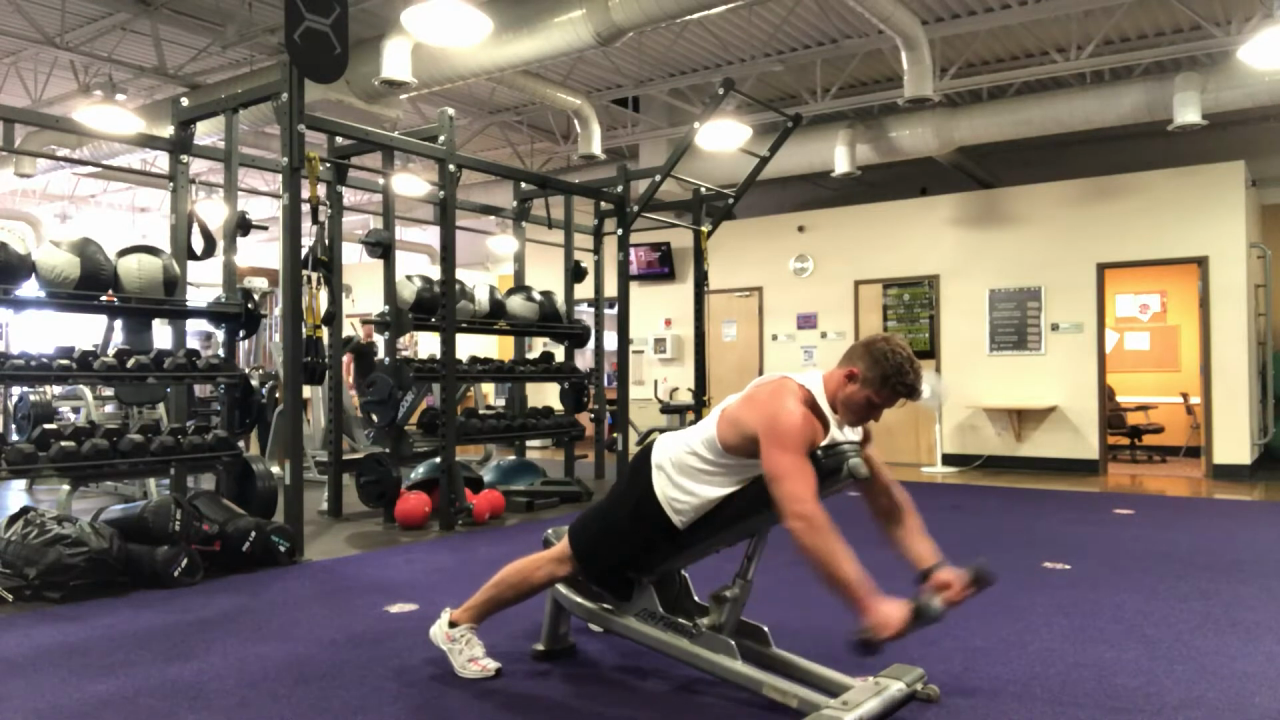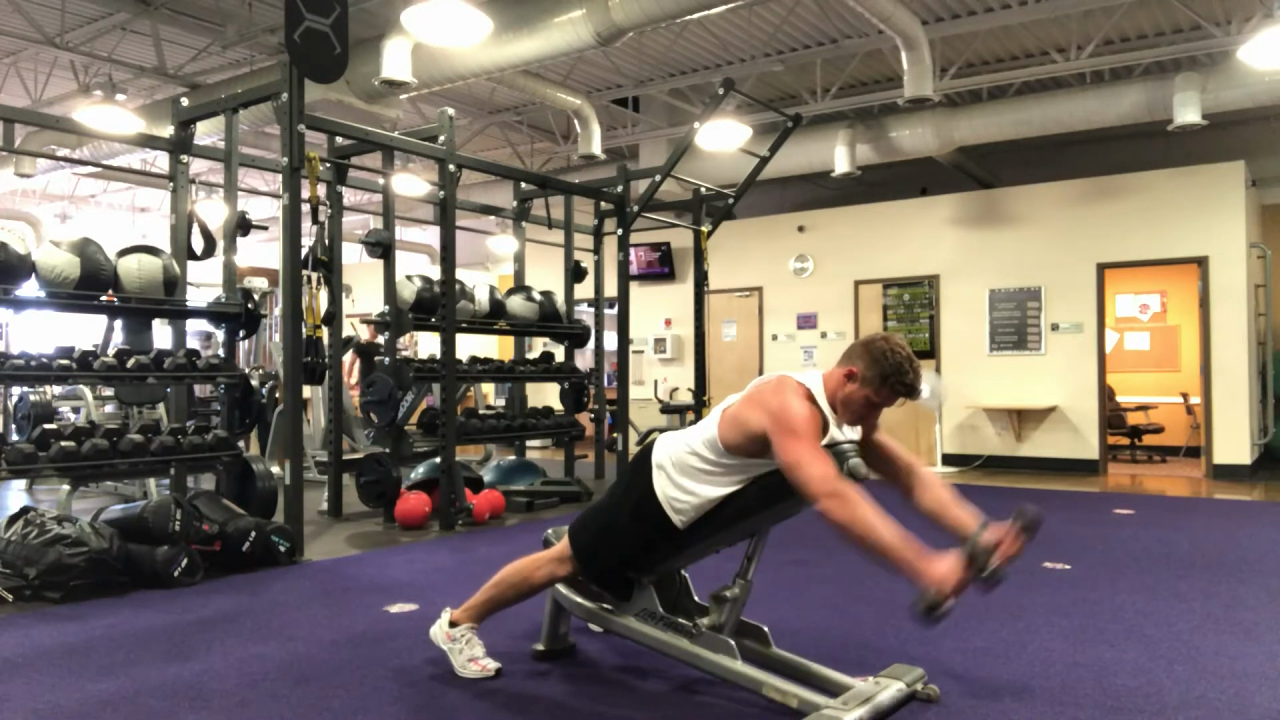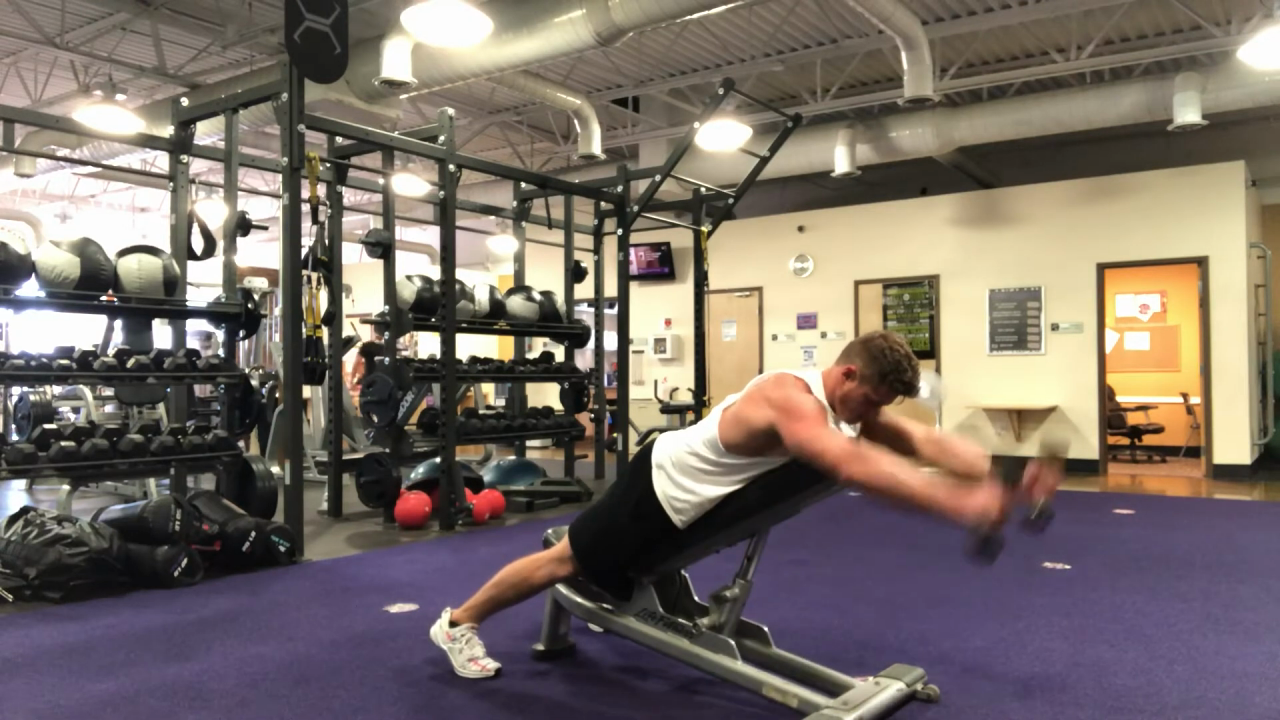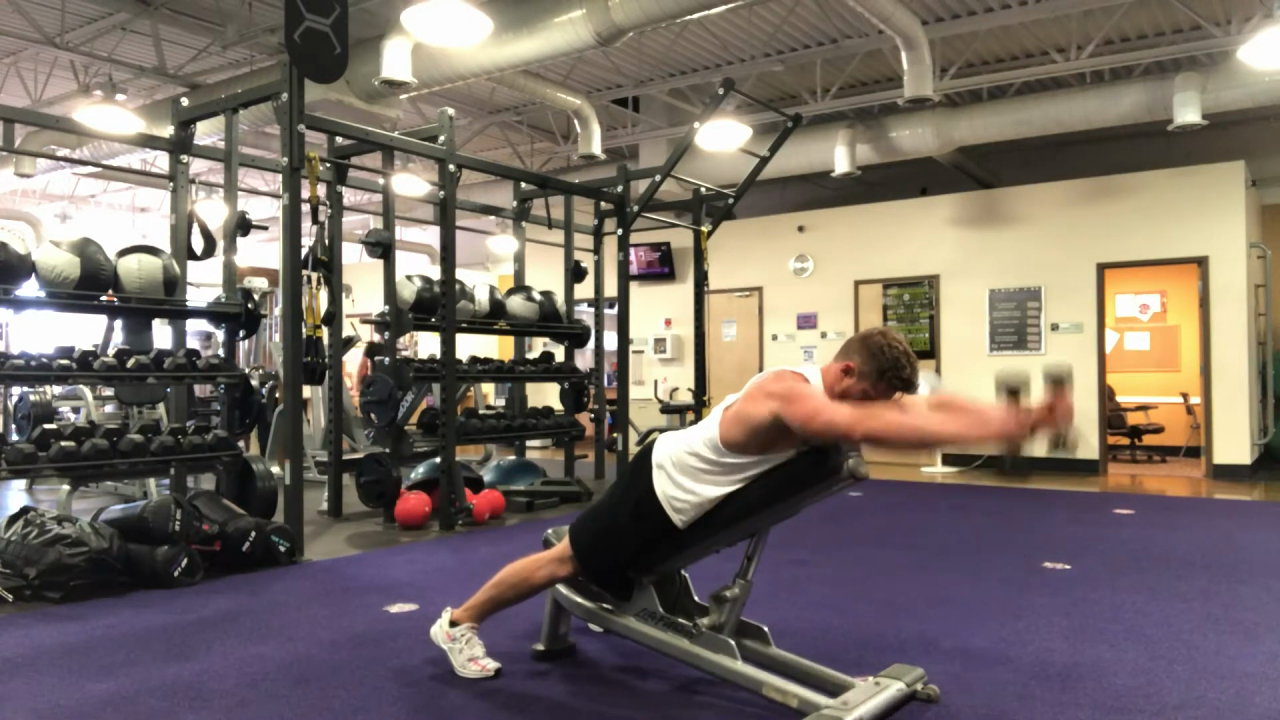
dt=0.1s
person 1, frame 1
left shoulder: (847, 413)
right shoulder: (786, 411)
left elbow: (887, 493)
right elbow: (802, 518)
left wrist: (933, 567)
right wrist: (869, 604)
left hip: (695, 506)
right hip: (662, 492)
right knee: (565, 560)
right ankle: (458, 623)
person 1, frame 2
left shoulder: (848, 410)
right shoulder: (790, 408)
left elbow: (912, 475)
right elbow: (833, 499)
left wrist: (978, 530)
right wrist: (923, 566)
left hip: (698, 503)
right hip: (660, 488)
right knee: (570, 559)
right ankle: (458, 623)
person 1, frame 3
left shoulder: (844, 400)
right shoulder: (791, 402)
left elbow: (924, 441)
right elbow: (857, 466)
left wrist: (1001, 478)
right wrist: (963, 505)
left hip: (693, 504)
right hip: (662, 489)
left knee: (611, 565)
right knee: (568, 561)
right ankle: (458, 624)
person 1, frame 4
left shoulder: (839, 397)
right shoulder: (792, 396)
left elbow: (933, 410)
right elbow: (868, 427)
left wrist: (1022, 416)
right wrist: (996, 427)
left hip: (694, 504)
right hip: (661, 489)
left knee: (621, 566)
right knee: (568, 561)
right ankle: (458, 623)
